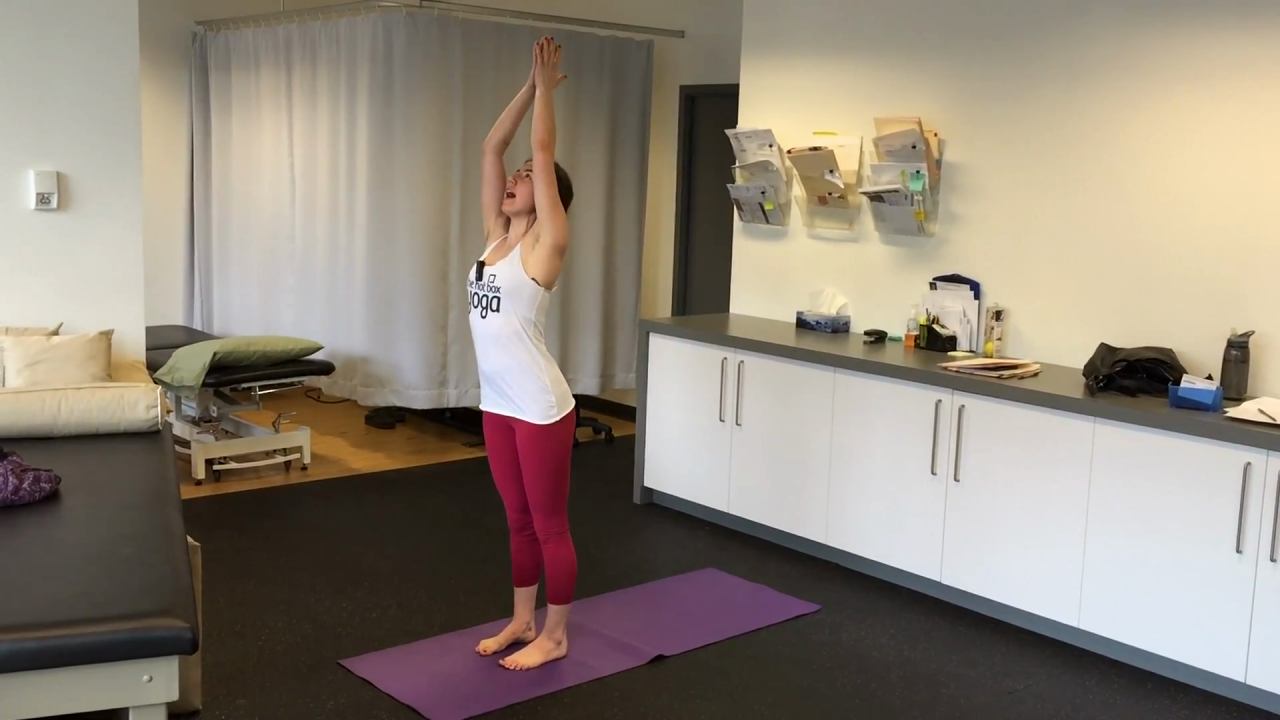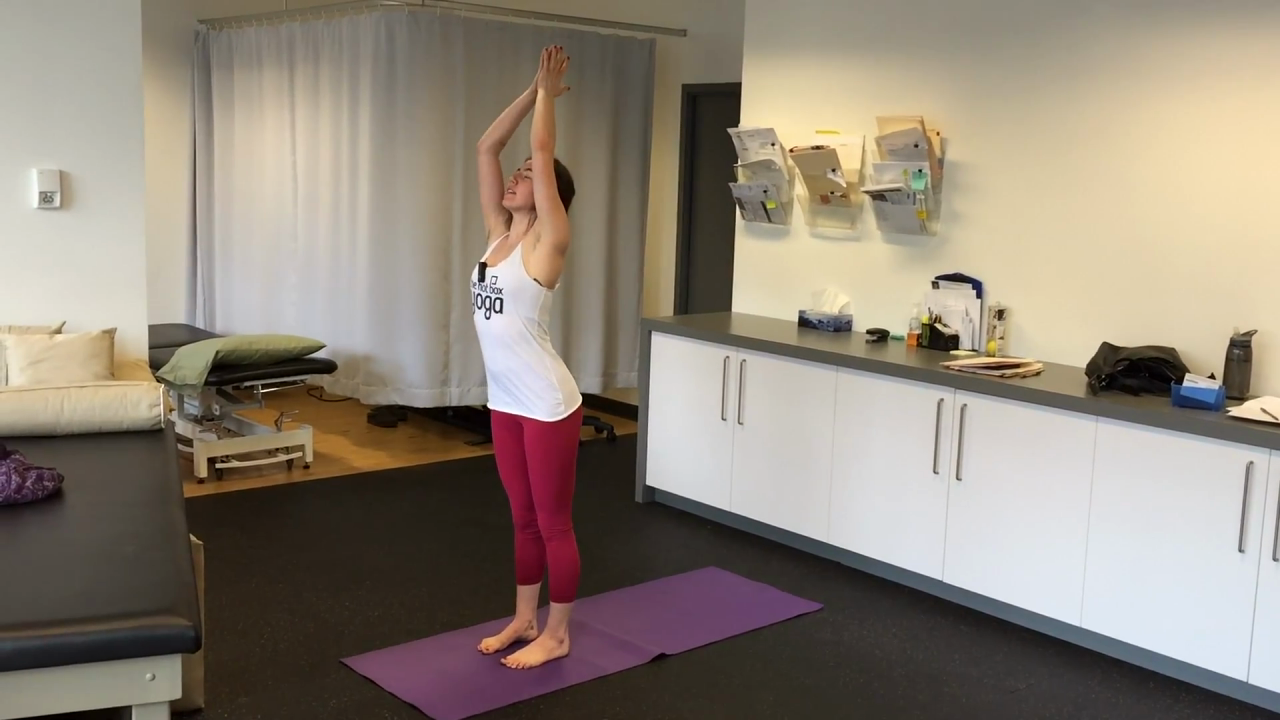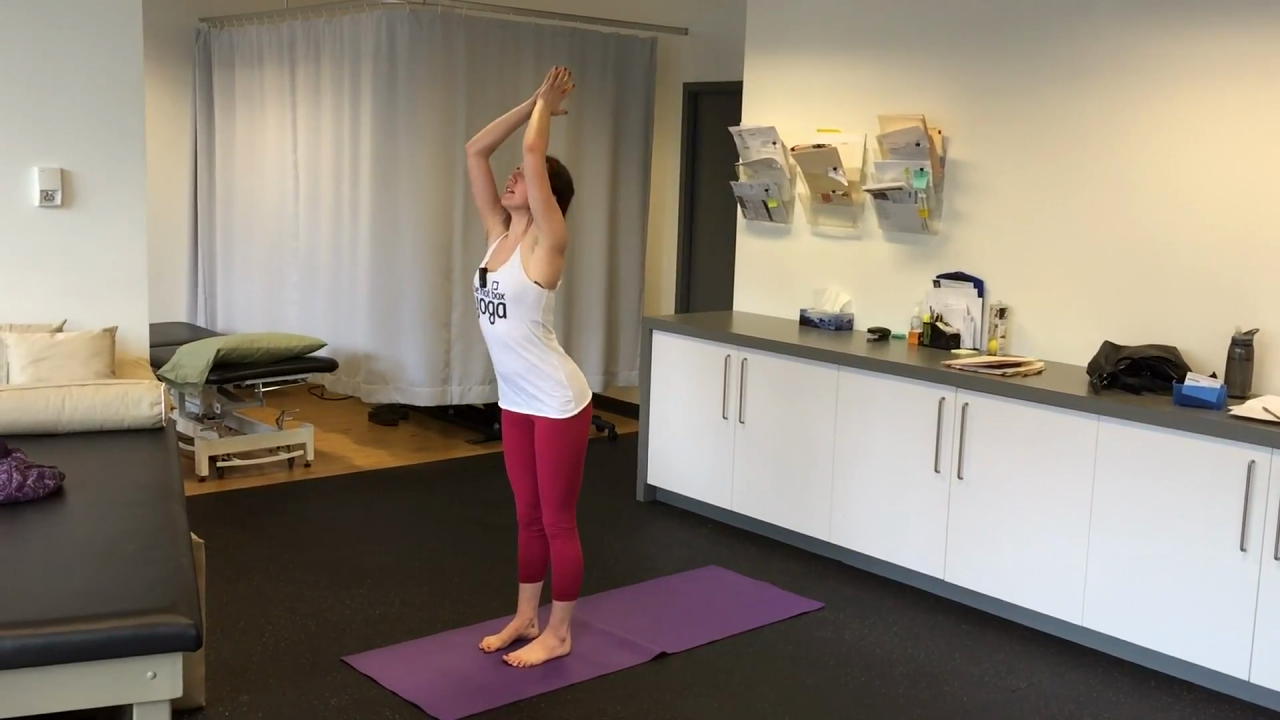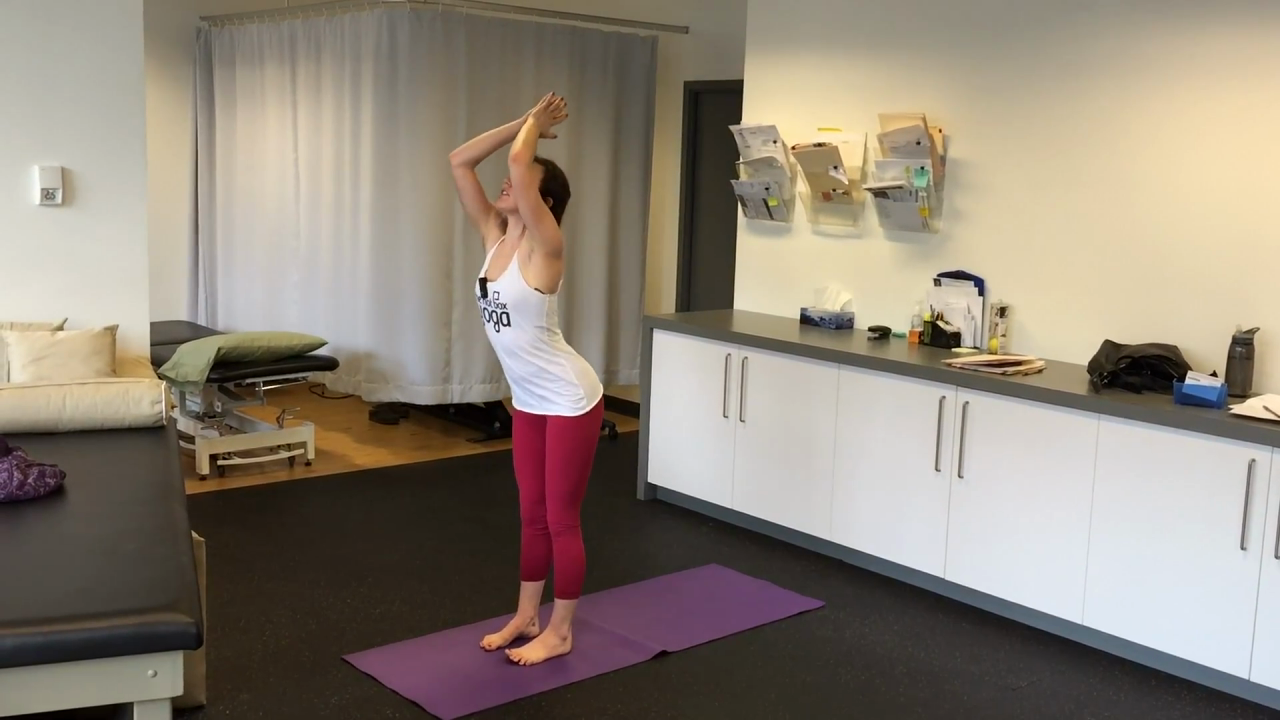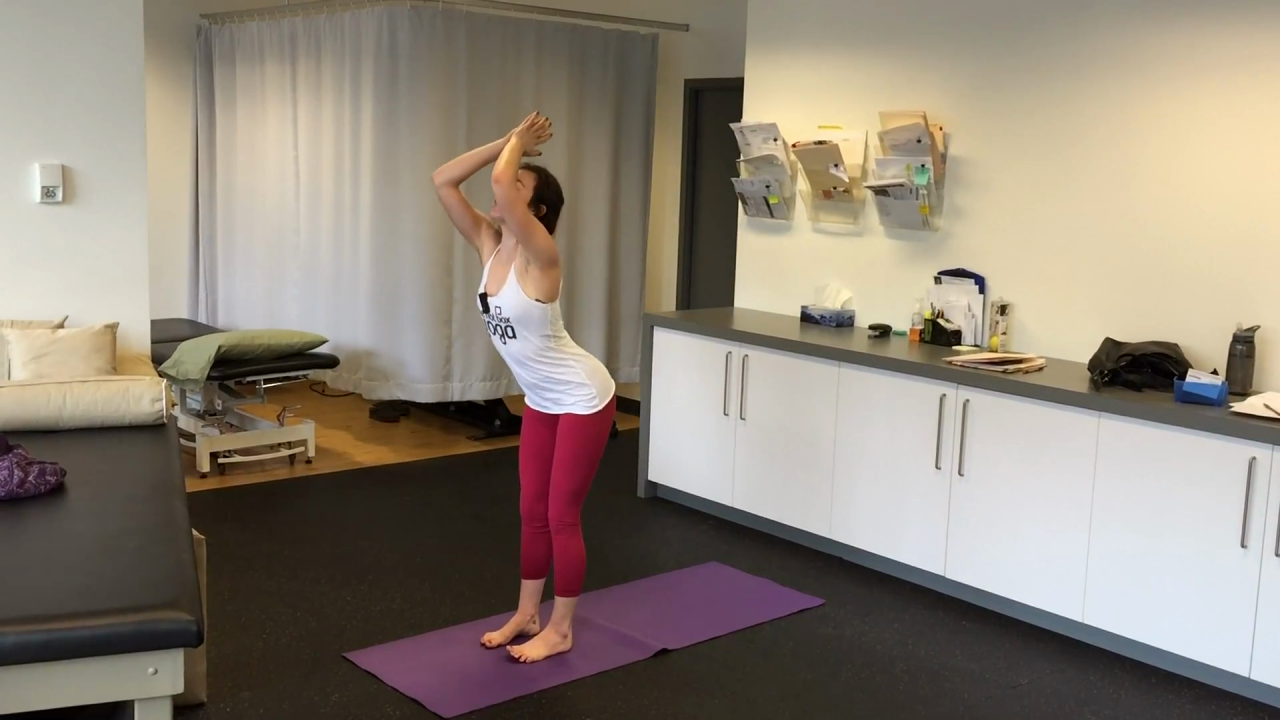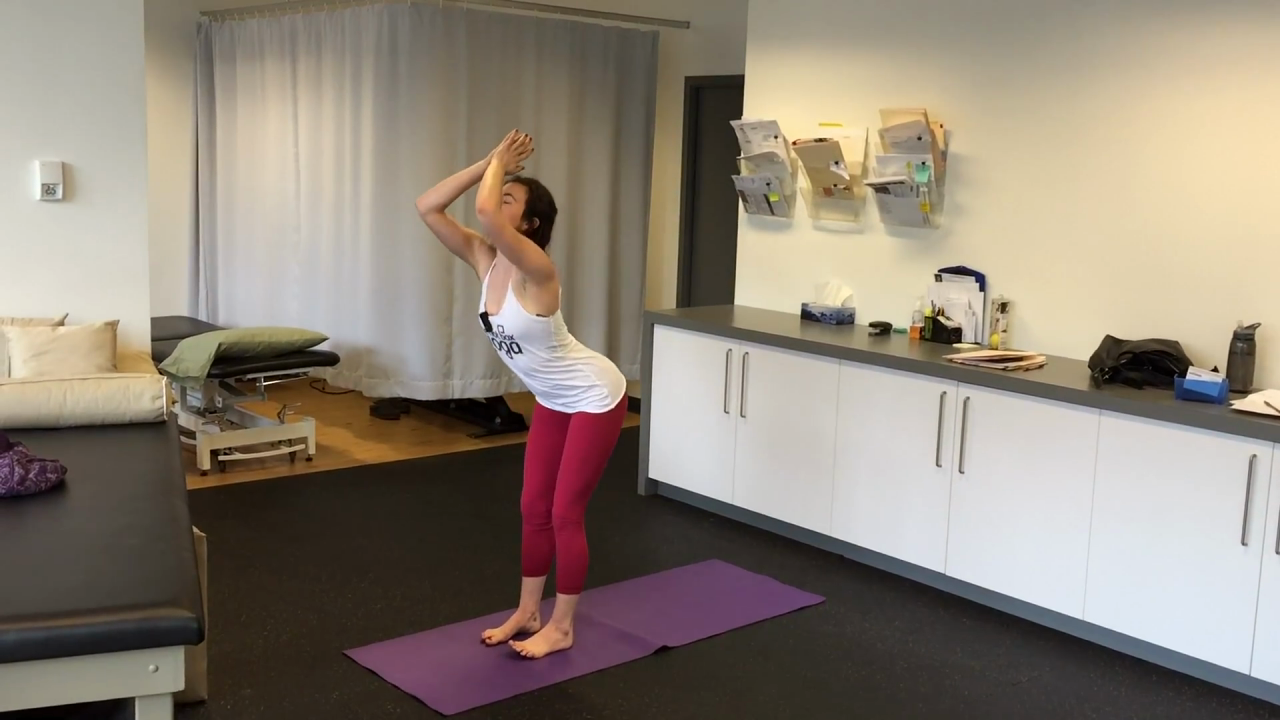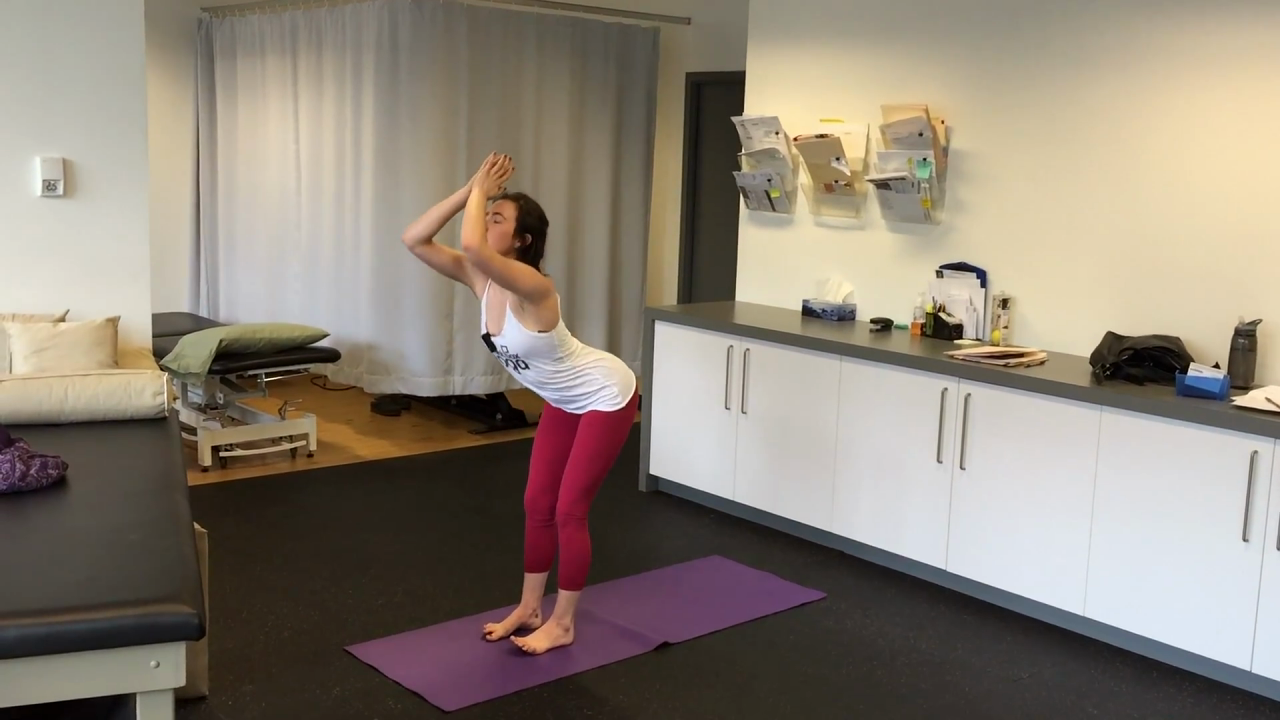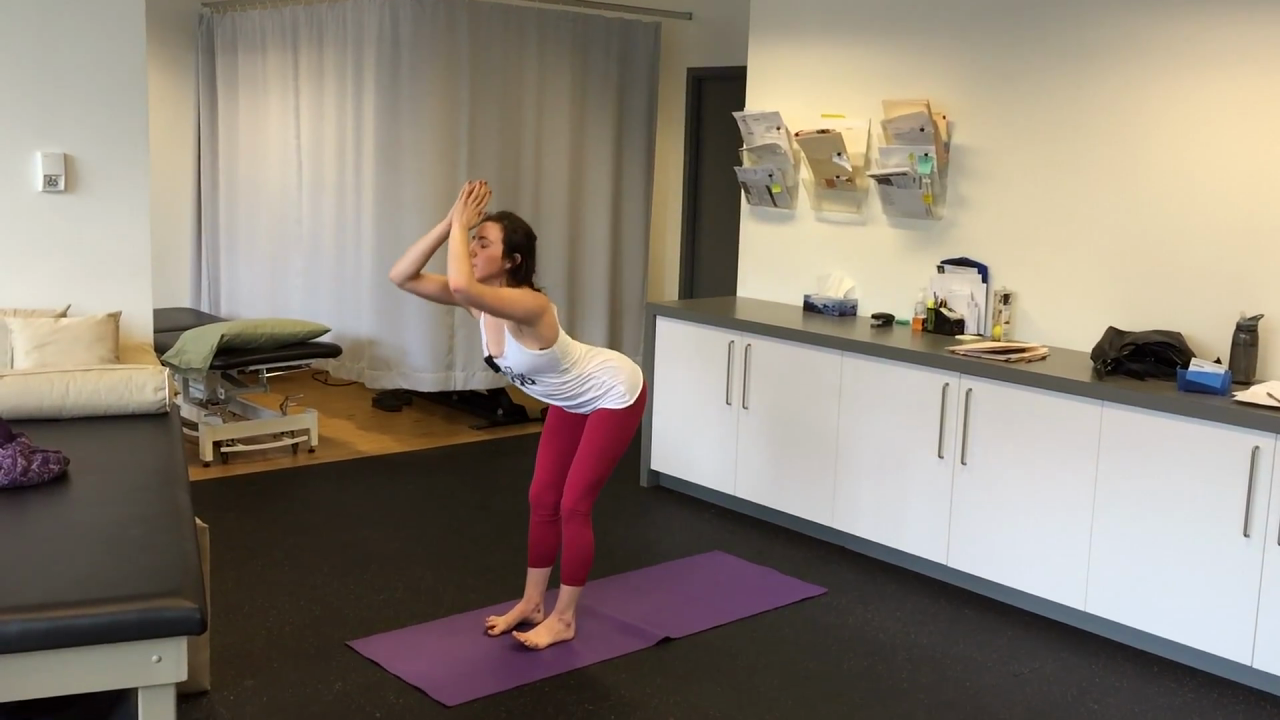
dt=0.2s
person 1, frame 1
left shoulder: (546, 243)
right shoulder: (497, 236)
left elbow: (543, 150)
right elbow: (493, 149)
left wrist: (547, 86)
right wrist: (529, 85)
left hip: (540, 408)
right hip: (497, 405)
left knee: (549, 525)
right knee: (519, 521)
left ankle: (555, 636)
right ankle: (522, 622)
person 1, frame 2
left shoulder: (548, 241)
right shoulder: (499, 233)
left elbow: (543, 151)
right elbow: (487, 147)
left wrist: (548, 91)
right wrist: (533, 90)
left hip: (547, 406)
right hip: (505, 403)
left knee: (552, 523)
right knee: (524, 519)
left ankle: (557, 636)
right ankle: (524, 621)
person 1, frame 3
left shoulder: (546, 242)
right shoulder: (498, 234)
left elbow: (533, 155)
right elbow: (475, 151)
left wrist: (546, 106)
right wrist: (533, 103)
left hip: (557, 403)
right hip: (515, 402)
left knee: (557, 520)
right knee: (528, 517)
left ankle: (558, 634)
right ankle: (525, 619)
person 1, frame 4
left shoulder: (544, 247)
right shoulder: (496, 238)
left elbow: (518, 163)
right elbow: (459, 162)
left wrist: (534, 127)
right wrist: (525, 121)
left hip: (569, 401)
right hip: (528, 402)
left knee: (560, 518)
right knee: (532, 514)
left ankle: (559, 632)
right ankle: (526, 618)
person 1, frame 5
left shoulder: (539, 256)
right shoulder: (491, 247)
left elbow: (501, 183)
right elbow: (443, 180)
left wrist: (518, 144)
right wrist: (510, 141)
left hip: (582, 398)
right hip: (540, 402)
left knee: (562, 516)
right knee: (533, 512)
left ankle: (560, 631)
right ankle: (527, 616)
person 1, frame 6
left shoulder: (535, 269)
right shoulder: (486, 260)
left elbow: (483, 210)
right elbow: (428, 207)
left wrist: (500, 167)
right wrist: (491, 162)
left hip: (594, 397)
right hip: (552, 401)
left knee: (565, 513)
right knee: (534, 508)
left ankle: (561, 628)
right ankle: (527, 613)
person 1, frame 7
left shoulder: (530, 286)
right shoulder: (481, 279)
left elbow: (472, 244)
right elbow: (414, 239)
left wrist: (482, 194)
right wrist: (472, 188)
left hip: (605, 396)
right hip: (563, 401)
left knee: (569, 509)
right knee: (537, 504)
left ankle: (562, 623)
right ankle: (529, 608)
person 1, frame 8
left shoulder: (526, 305)
right shoulder: (479, 299)
left elbow: (460, 284)
right elbow: (402, 276)
left wrist: (463, 222)
right wrist: (452, 221)
left hip: (614, 394)
right hip: (571, 401)
left knee: (573, 505)
right knee: (542, 500)
left ankle: (563, 618)
right ankle: (531, 603)
